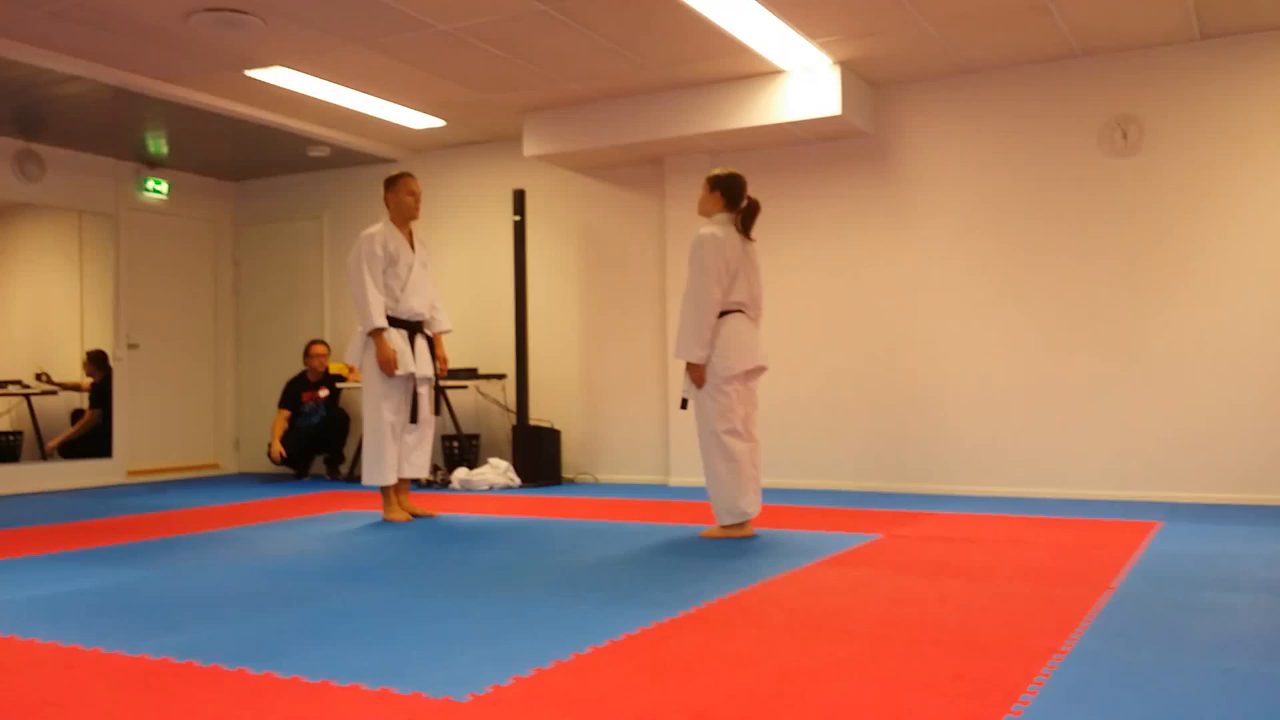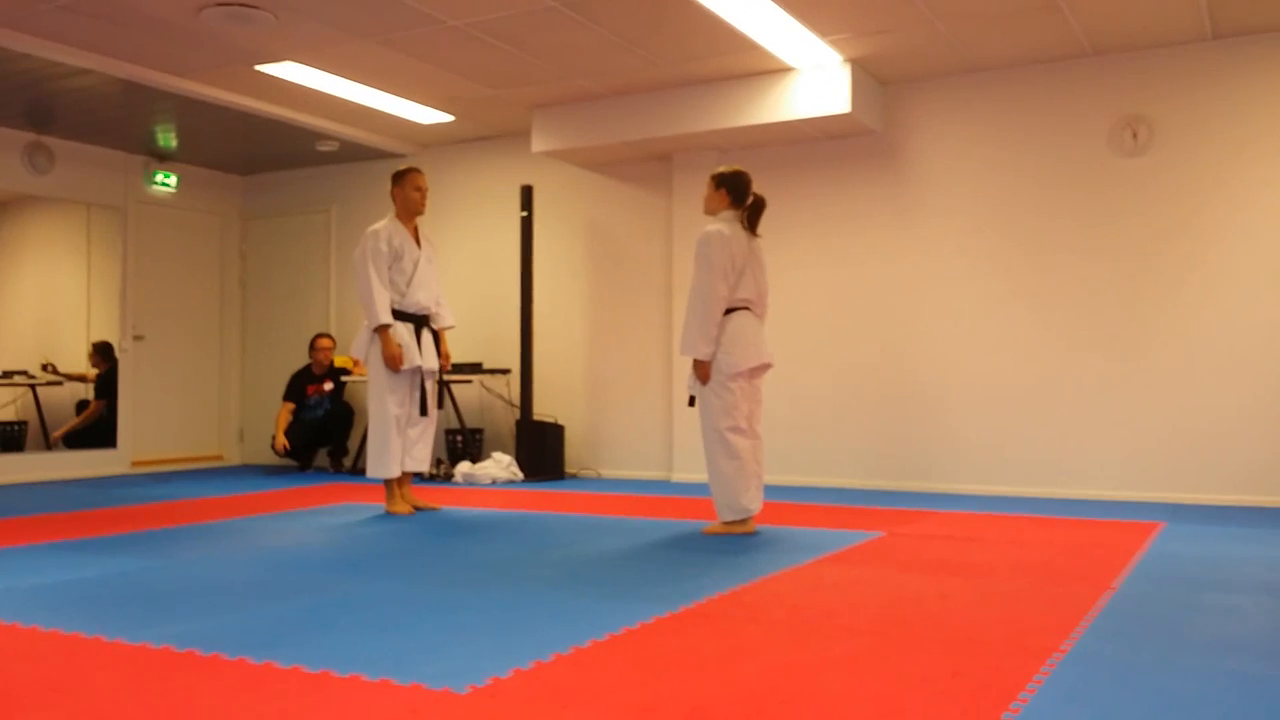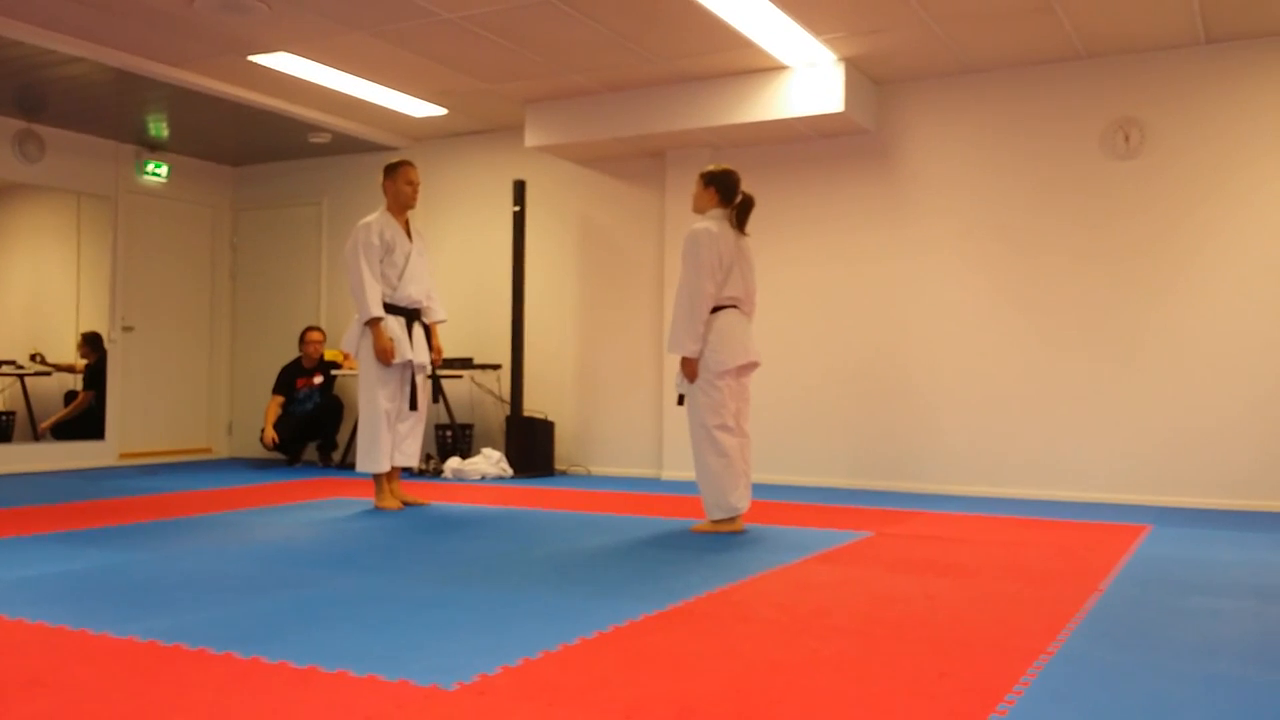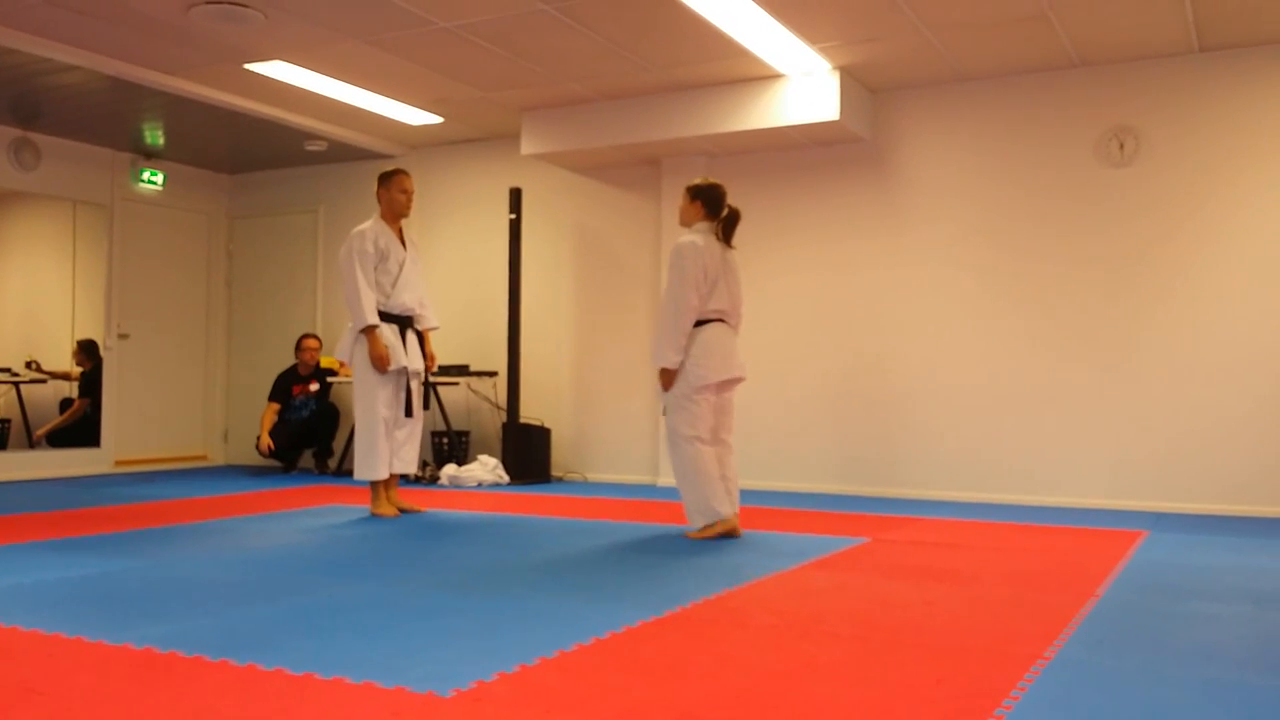
dt=0.3s
person 1, frame 1
left shoulder: (708, 238)
right shoulder: (743, 241)
left elbow: (702, 299)
left wrist: (695, 354)
left hip: (719, 344)
right hip: (742, 342)
left knee: (721, 432)
right knee: (740, 432)
left ankle: (735, 518)
right ankle: (743, 514)
person 1, frame 2
left shoulder: (714, 235)
right shoulder: (748, 238)
left elbow: (709, 297)
left wrist: (701, 352)
left hip: (725, 341)
right hip: (748, 339)
left knee: (725, 429)
right knee: (744, 429)
left ankle: (738, 514)
right ankle: (745, 511)
person 1, frame 3
left shoulder: (702, 233)
right shoulder: (737, 237)
left elbow: (696, 294)
left wrist: (688, 349)
left hip: (712, 338)
right hip: (736, 337)
left knee: (712, 428)
right knee: (732, 428)
left ankle: (726, 513)
right ankle: (733, 510)
person 1, frame 4
left shoulder: (688, 246)
right shoulder: (724, 249)
left elbow: (679, 307)
left wrist: (668, 359)
left hip: (696, 349)
right hip: (722, 348)
left knee: (687, 437)
right knee: (716, 438)
left ankle: (714, 515)
right ankle: (726, 515)
person 2, frame 1
left shoulder: (419, 246)
right shoulder: (373, 240)
right elbow: (368, 295)
left wrist: (438, 344)
right wrist: (382, 342)
left hip: (417, 341)
right hip: (388, 339)
left knee: (419, 420)
right knee: (385, 419)
left ankle: (403, 496)
right ankle: (389, 502)
person 2, frame 2
left shoulder: (425, 243)
right shoulder: (379, 236)
right elbow: (374, 292)
left wrist: (441, 340)
right wrist: (387, 339)
left hip: (422, 335)
right hip: (394, 334)
left knee: (422, 413)
right knee: (390, 412)
left ankle: (406, 489)
right ankle: (392, 494)
person 2, frame 3
left shoulder: (416, 236)
right shoulder: (370, 230)
right elbow: (365, 285)
left wrist: (433, 334)
right wrist: (379, 332)
left hip: (413, 330)
right hip: (385, 327)
left knee: (411, 408)
right knee: (381, 407)
left ankle: (394, 484)
right ankle: (381, 489)
person 2, frame 4
left shoulder: (409, 243)
right shoulder: (364, 237)
right elbow: (360, 293)
left wrist: (425, 342)
right wrist: (374, 340)
left hip: (406, 337)
right hip: (379, 334)
left knee: (407, 416)
right knee: (378, 414)
left ankle: (391, 492)
right ankle: (377, 496)
person 3, frame 1
left shoulder: (333, 377)
right shoulder: (295, 385)
right elbow: (282, 417)
left wrist: (354, 376)
right wrist: (275, 441)
left hip: (324, 435)
right hip: (301, 435)
left knee: (340, 416)
right knee: (276, 453)
left ankle: (333, 464)
right ankle: (302, 463)
person 3, frame 2
left shoulder: (338, 370)
right shoulder: (300, 378)
right elbow: (287, 409)
left wrist: (358, 369)
right wrist: (279, 434)
left hip: (329, 427)
right hip: (304, 427)
left knee: (344, 409)
right knee: (281, 446)
left ankle: (336, 457)
right ankle: (306, 456)
person 3, frame 3
left shoulder: (328, 363)
right shoulder: (290, 371)
right elbow: (276, 403)
left wrist: (347, 363)
right wrist: (268, 427)
left hip: (318, 421)
right hip: (294, 421)
left knee: (334, 402)
right knee: (269, 439)
left ankle: (325, 451)
right ankle: (295, 449)
person 3, frame 4
left shoulder: (324, 371)
right shoulder: (286, 378)
right elbow: (272, 410)
right wrist: (264, 434)
left hip: (314, 428)
right hip: (290, 427)
left knee: (330, 409)
right knee: (265, 446)
left ankle: (322, 458)
right ankle: (292, 457)
